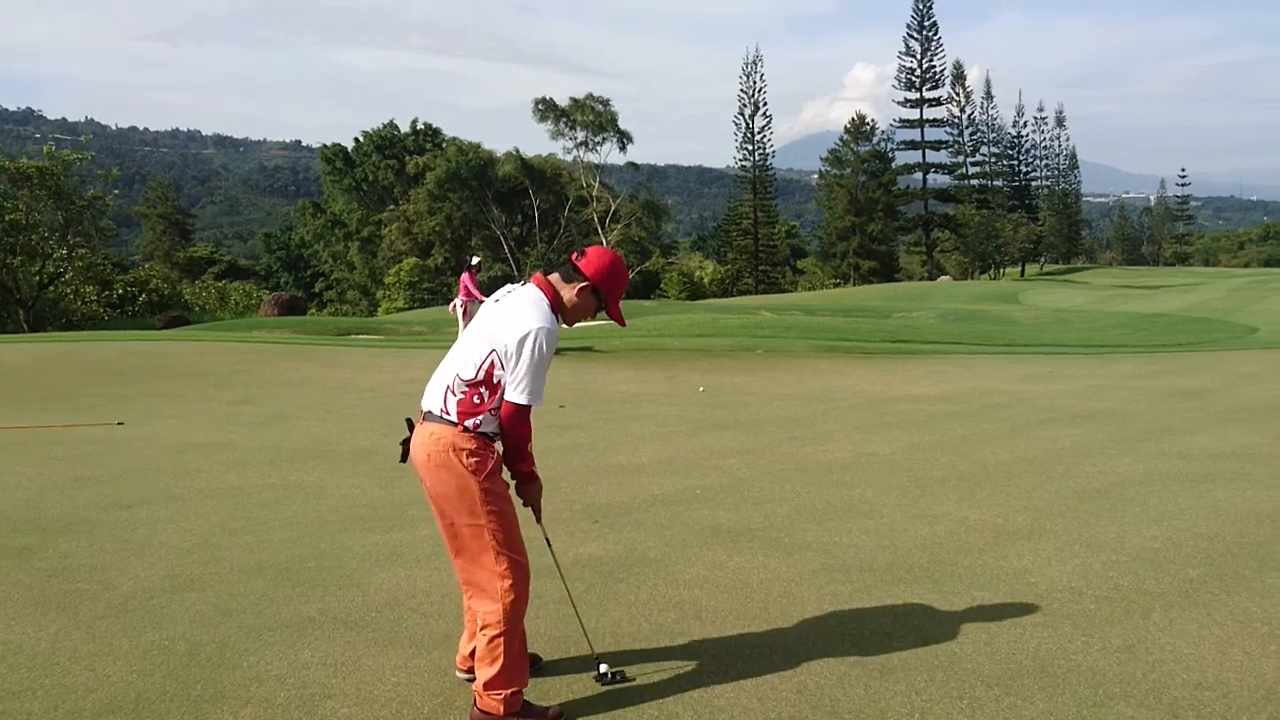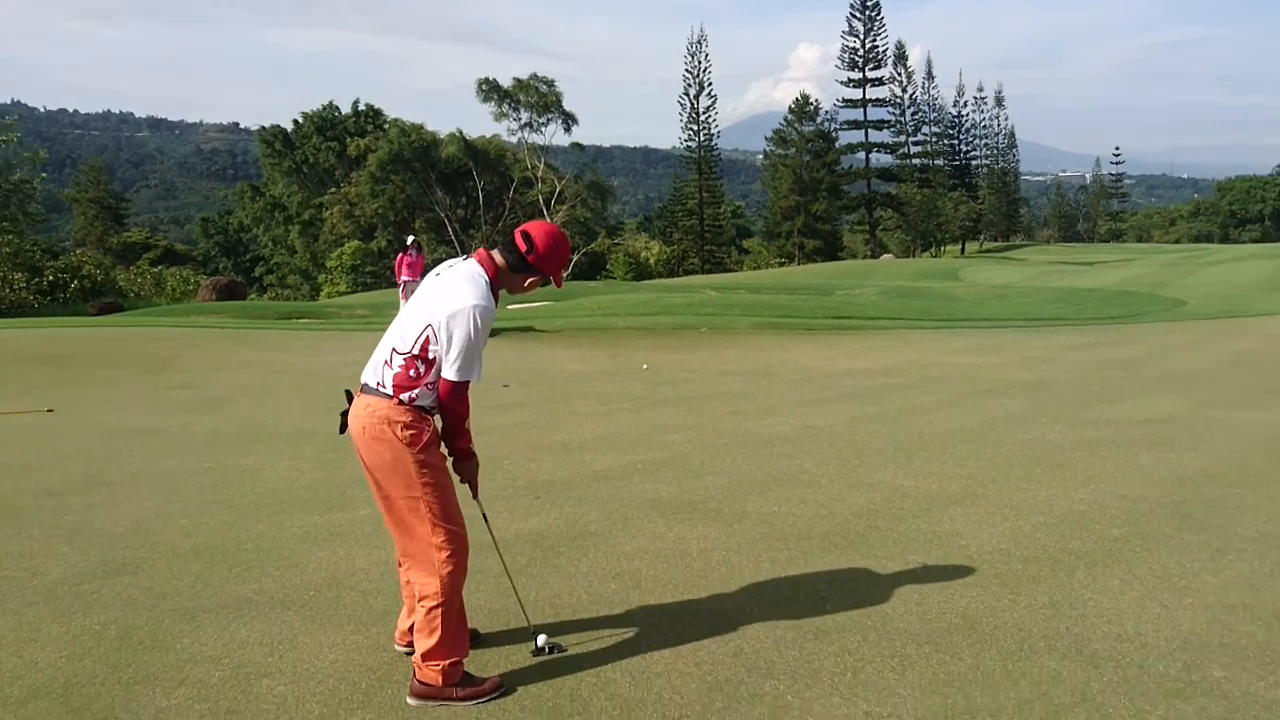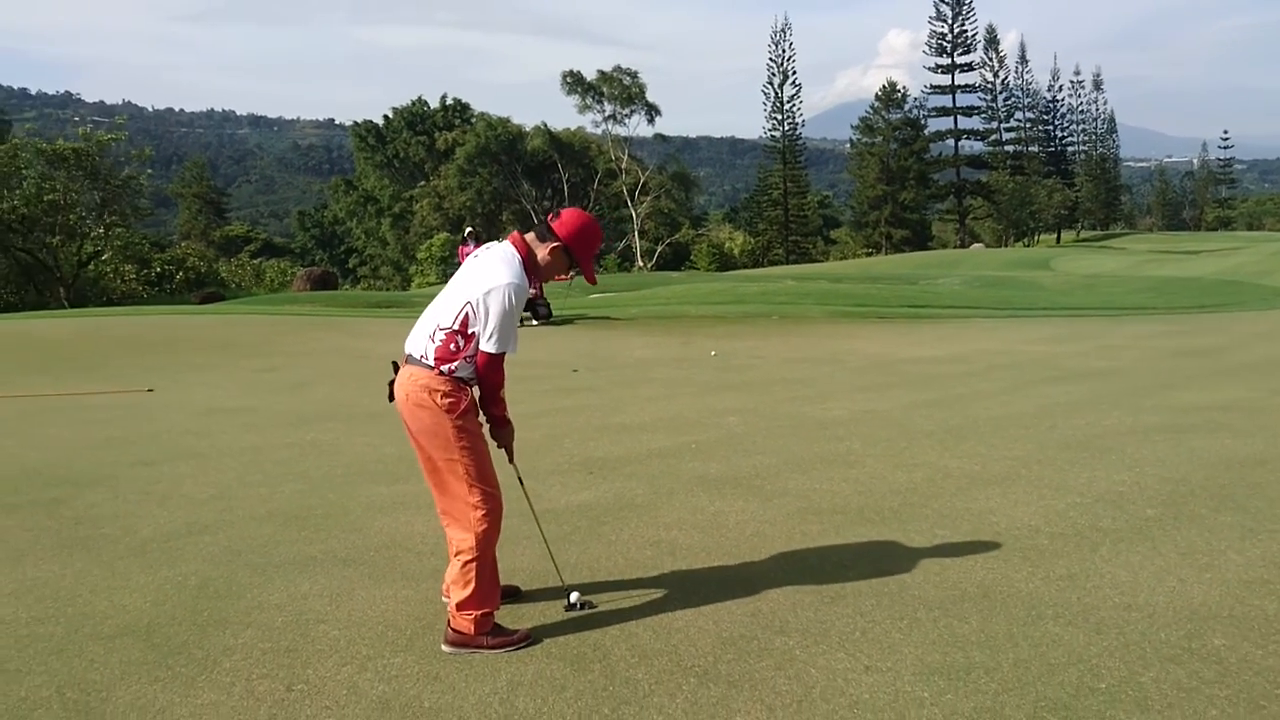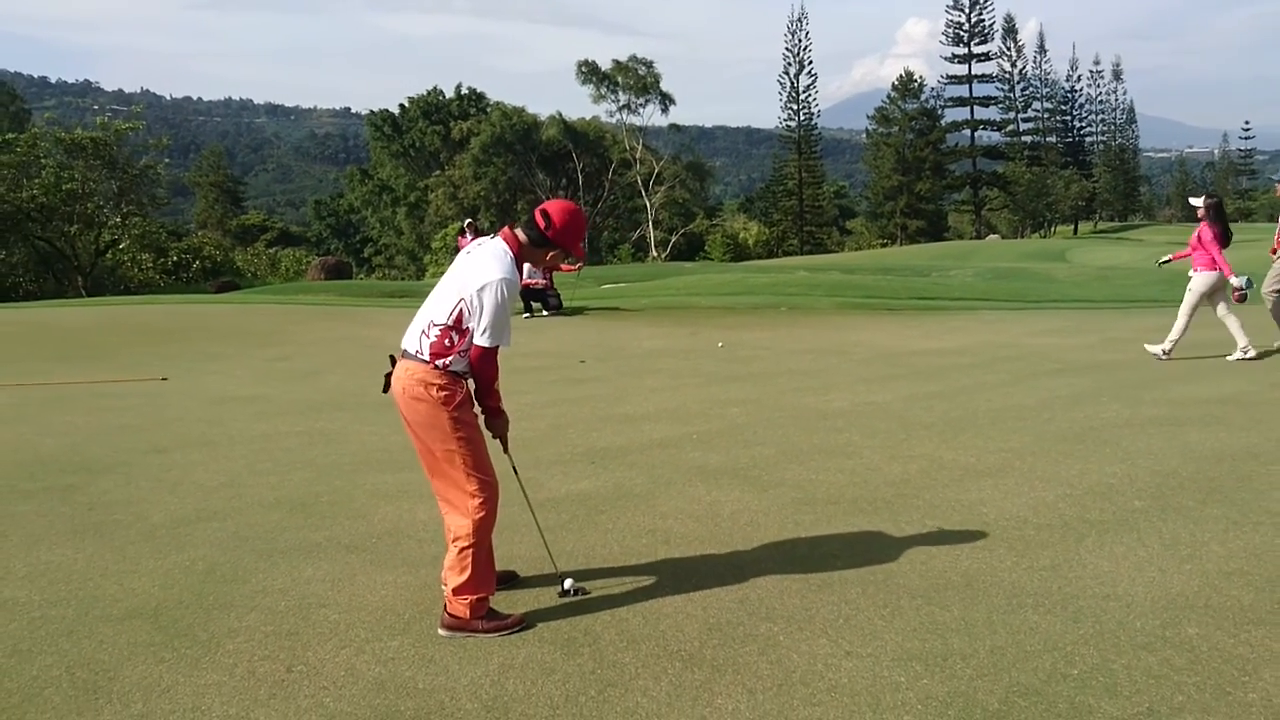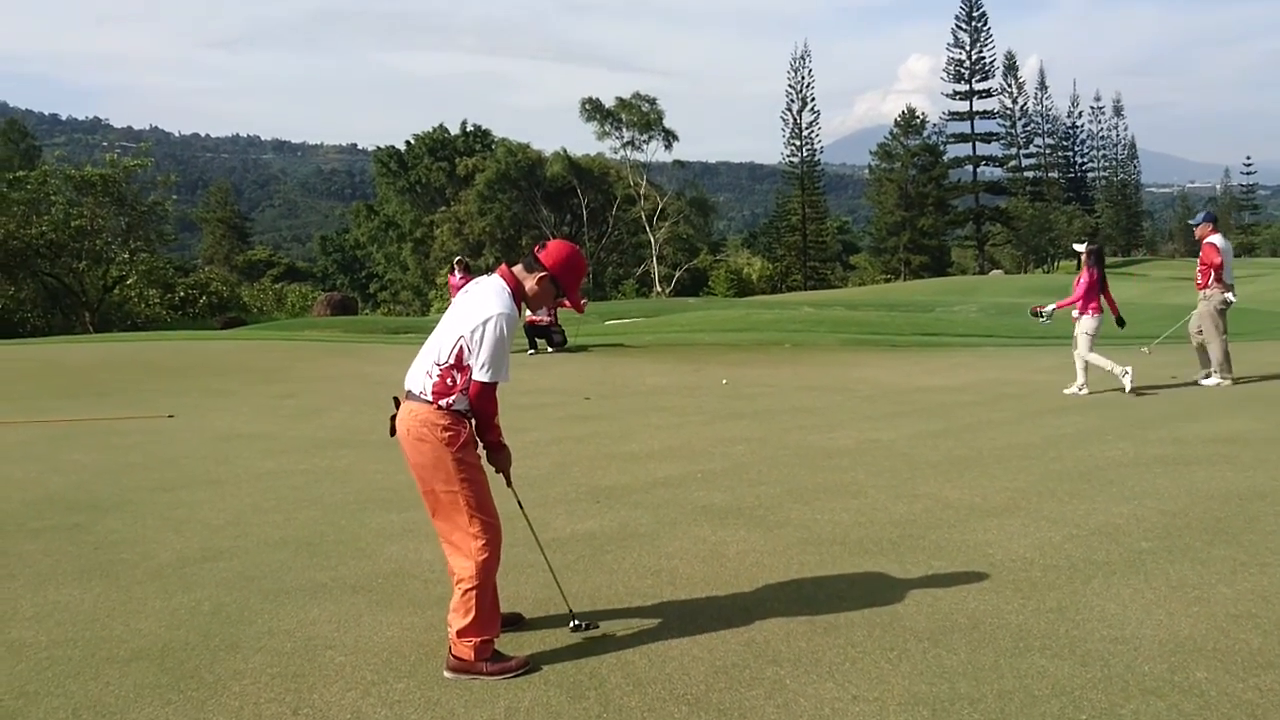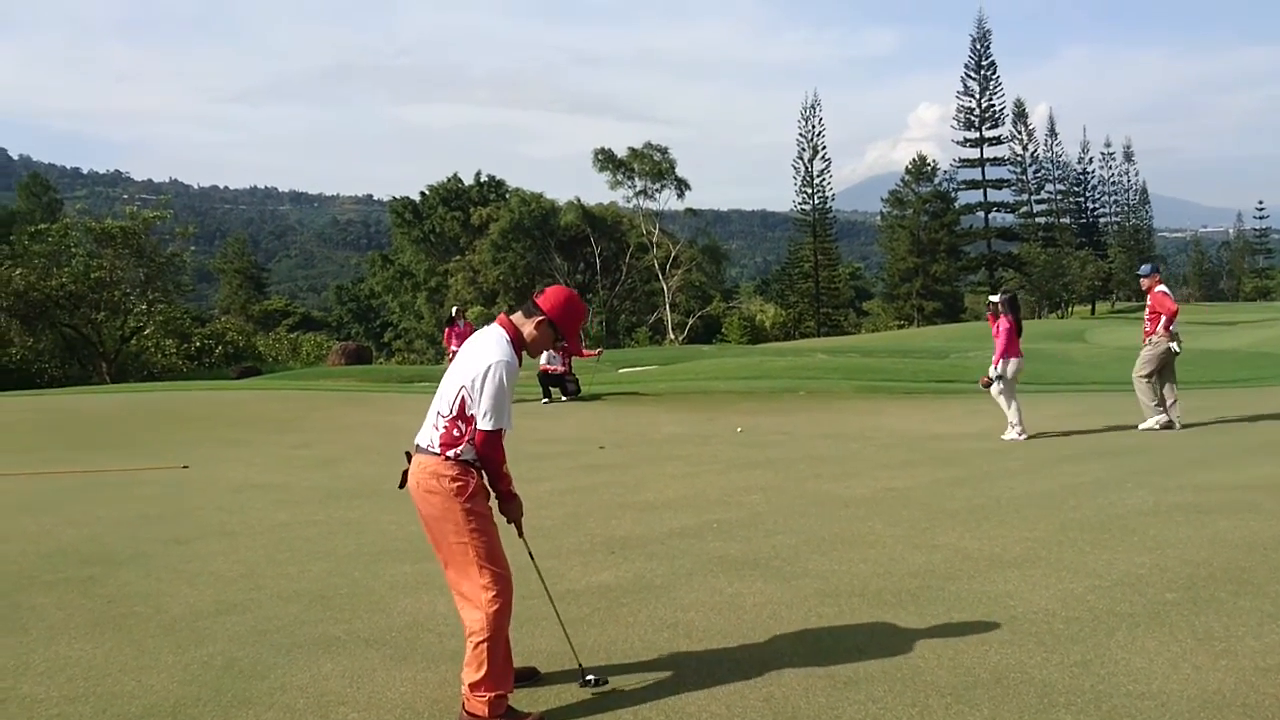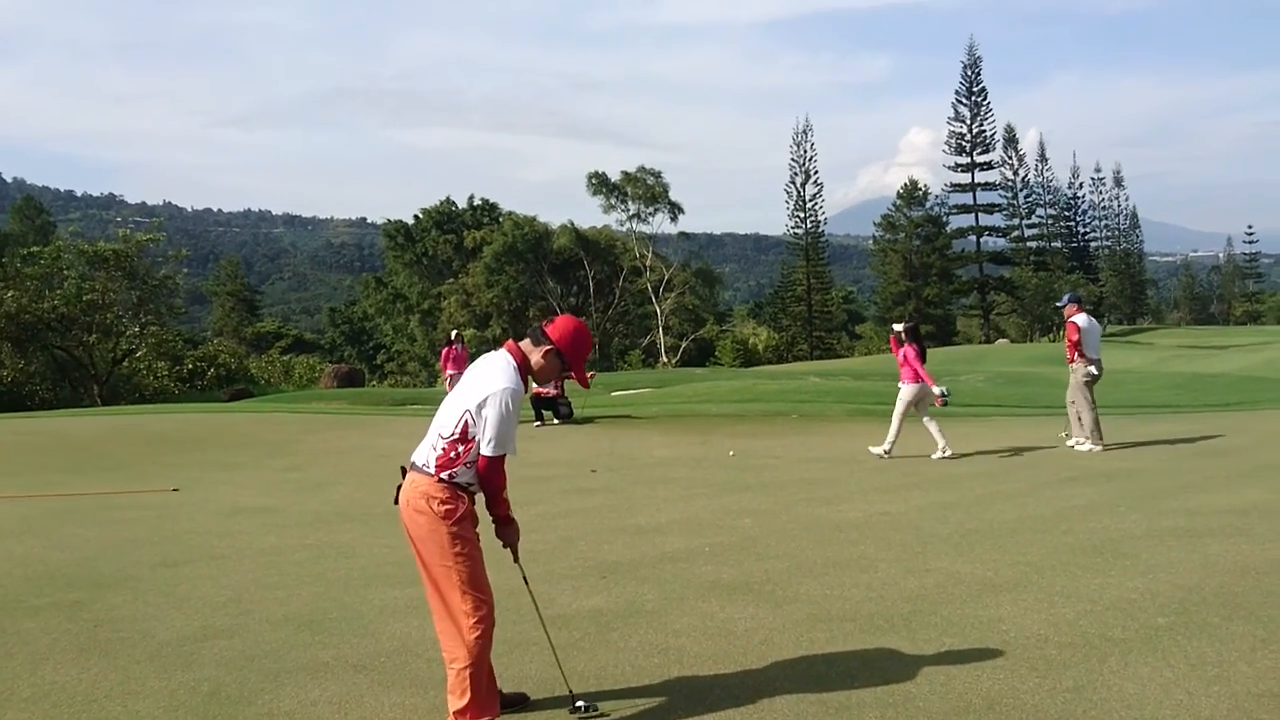
dt=0.7s
person 1, frame 1
left shoulder: (512, 294)
right shoulder: (539, 326)
right elbow: (514, 414)
right wrist: (525, 475)
left hip: (432, 433)
right hip: (460, 447)
left knee: (481, 560)
right knee: (504, 571)
left ankle: (476, 654)
person 1, frame 2
left shoulder: (455, 266)
right shoulder: (476, 303)
right elbow: (451, 391)
left wrist: (455, 448)
right wrist: (464, 453)
left hip: (372, 407)
right hip: (397, 421)
left knee: (419, 535)
right knee: (442, 544)
left ankle: (416, 628)
right ankle: (437, 675)
person 1, frame 3
left shoulder: (494, 251)
right shoulder: (510, 282)
right elbow: (489, 363)
left wrist: (492, 415)
right wrist: (499, 420)
left hip: (418, 377)
right hip: (437, 390)
left knee: (461, 497)
right knee: (478, 504)
left ankle: (463, 583)
right ankle: (468, 624)
person 1, frame 4
left shoulder: (486, 246)
right shoulder: (501, 277)
right elbow: (482, 356)
left wrist: (487, 406)
right wrist: (494, 411)
left hip: (417, 372)
right hip: (434, 384)
left knee: (458, 486)
right knee: (475, 493)
left ankle: (464, 571)
right ankle: (465, 609)
person 1, frame 5
left shoulder: (485, 285)
right shoulder: (500, 312)
right elbow: (481, 392)
left wrist: (488, 440)
right wrist: (495, 445)
left hip: (422, 413)
right hip: (438, 424)
left knee: (465, 528)
right knee: (478, 535)
left ankle: (478, 612)
right ankle: (469, 651)
person 1, frame 6
left shoulder: (488, 337)
right shoulder: (501, 359)
right elbow: (487, 441)
left wrist: (500, 489)
right wrist: (506, 493)
left hip: (437, 468)
right hip: (447, 477)
left knee: (482, 580)
right knee: (489, 587)
left ankle: (494, 668)
person 1, frame 7
left shoulder: (495, 361)
right shoulder: (507, 387)
right elbow: (489, 465)
left wrist: (499, 514)
right wrist: (503, 518)
left hip: (430, 489)
right hip: (438, 499)
left knee: (468, 605)
right knee: (470, 613)
